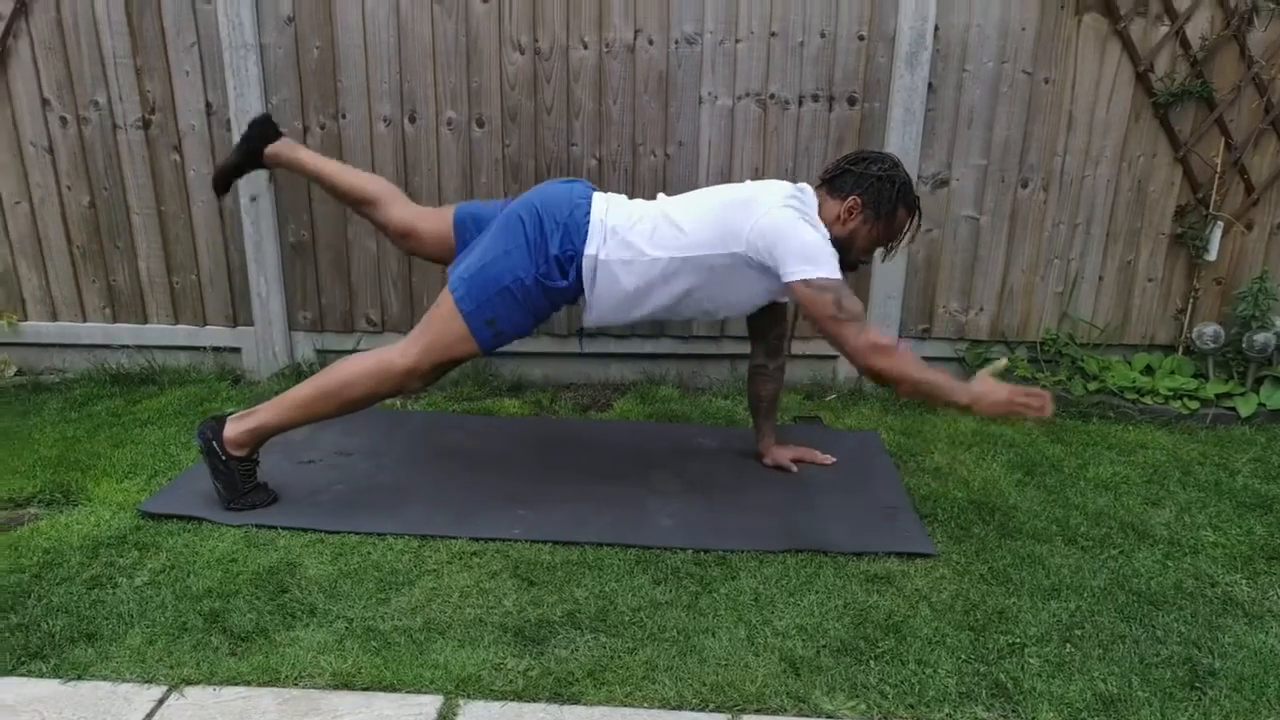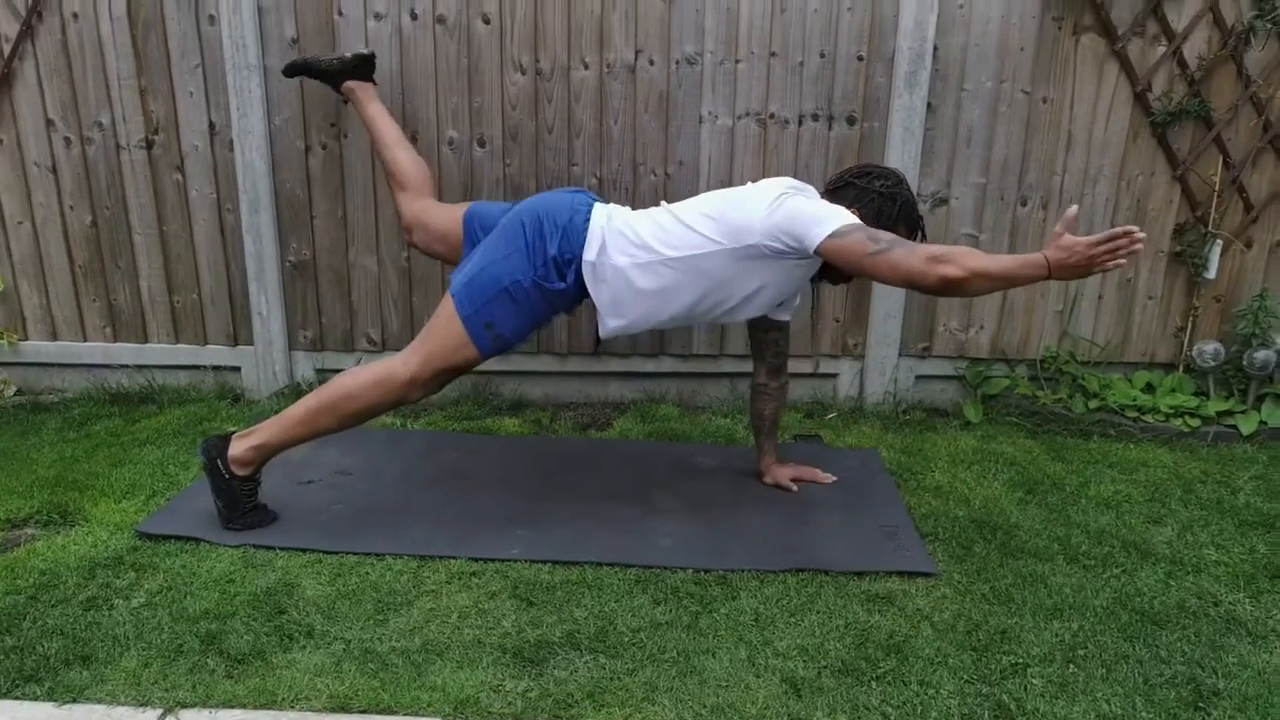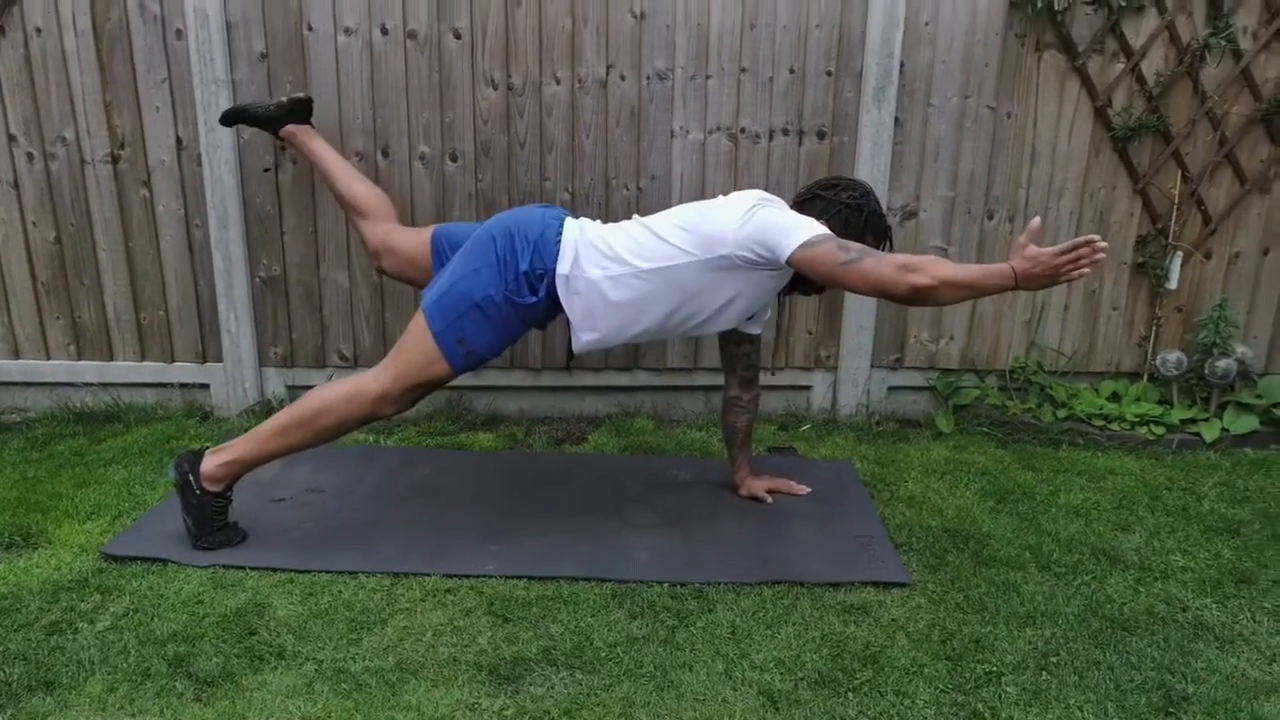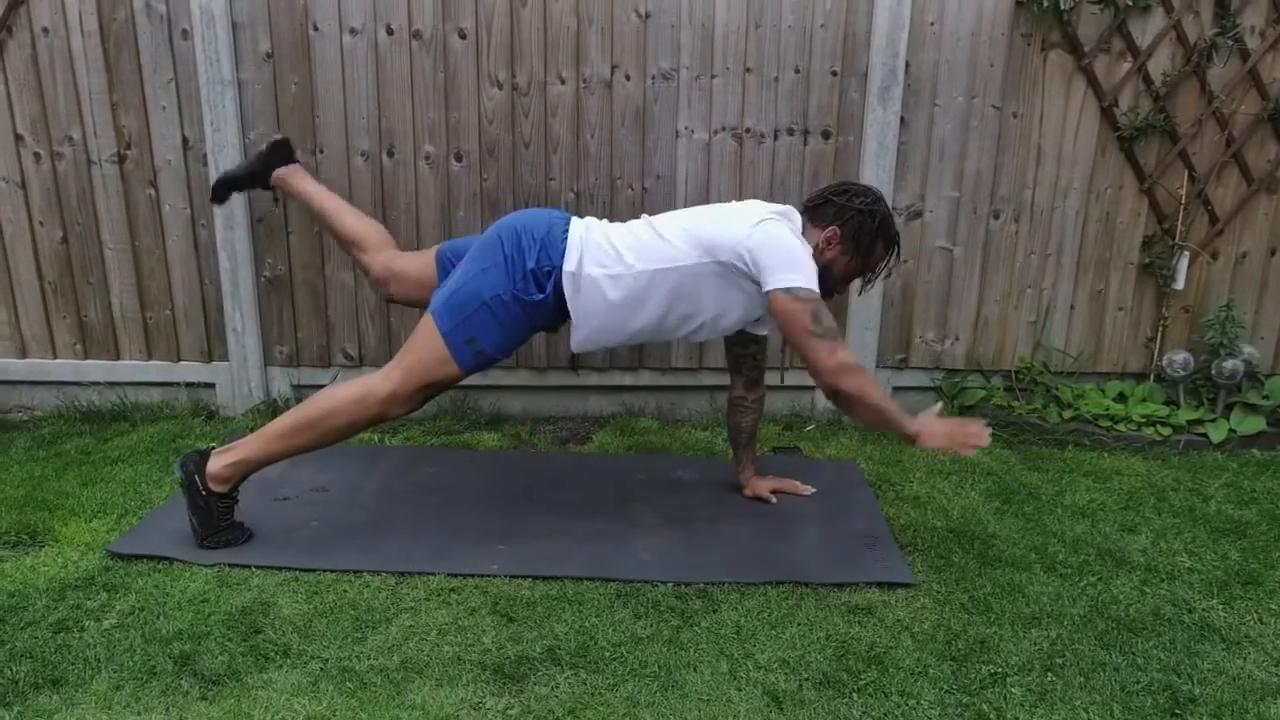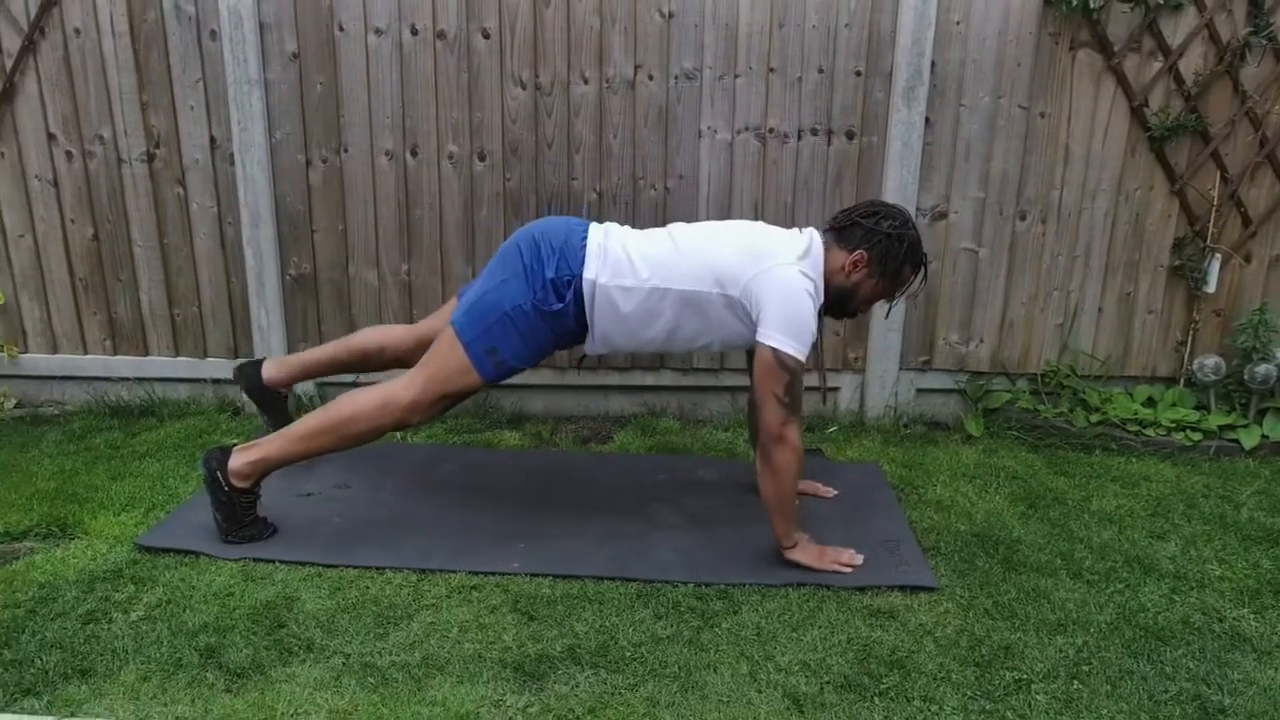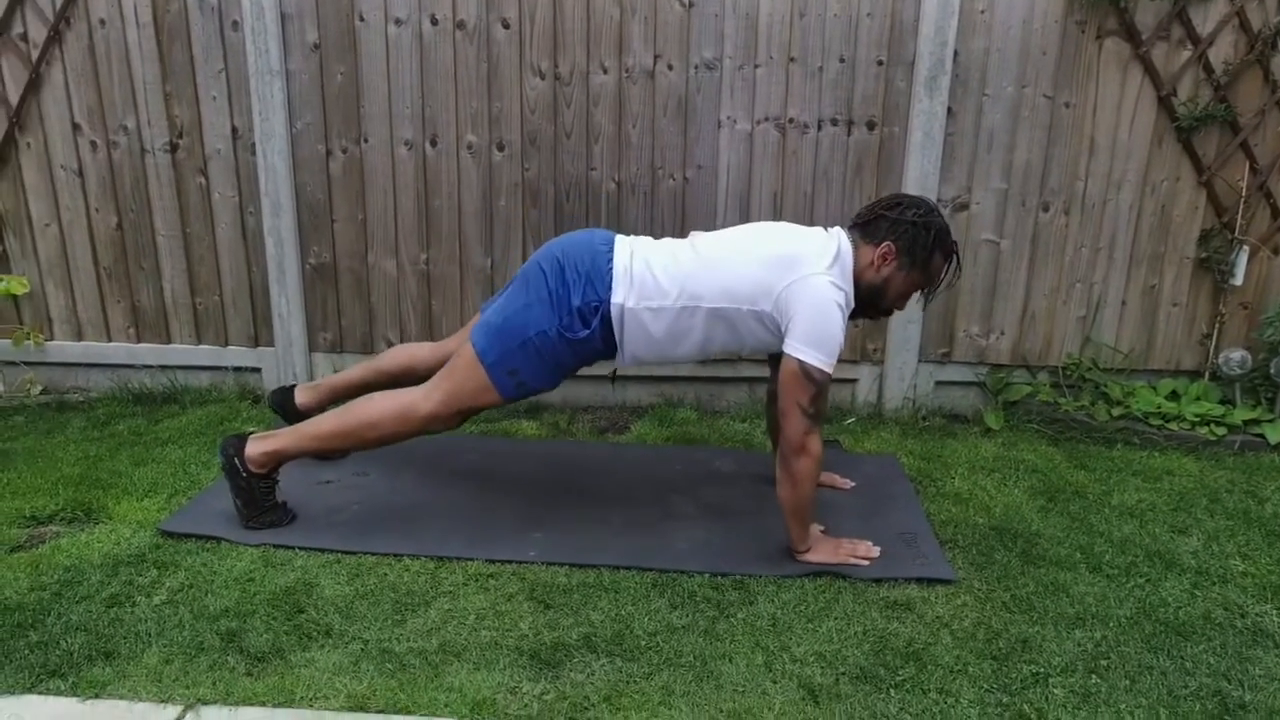
dt=0.4s
person 1, frame 1
left shoulder: (778, 227)
right shoulder: (796, 229)
left elbow: (767, 345)
right elbow: (864, 345)
left wrist: (765, 442)
right wrist: (968, 393)
left hip: (566, 221)
right hip: (558, 242)
left knee: (404, 220)
right knee: (412, 360)
left ankle: (275, 147)
right ankle: (237, 435)
person 1, frame 2
left shoulder: (786, 266)
right shoulder: (800, 213)
left elbow: (769, 366)
right elbow: (936, 271)
left wrist: (768, 460)
right wrist: (1050, 262)
left hip: (567, 244)
right hip: (557, 245)
left knee: (422, 218)
right knee: (419, 371)
left ankle: (356, 86)
right ankle: (241, 452)
person 1, frame 3
left shoulder: (758, 280)
right shoulder: (770, 226)
left elbow: (741, 378)
right elbow: (905, 281)
left wrist: (745, 473)
right wrist: (1016, 274)
left hip: (539, 259)
right hip: (533, 261)
left knee: (387, 242)
right knee: (388, 388)
left ankle: (293, 128)
right ankle: (211, 470)
person 1, frame 4
left shoulder: (756, 277)
right shoulder: (780, 243)
left elbow: (749, 374)
right elbow: (830, 365)
left wrist: (748, 470)
right wrist: (917, 427)
left hip: (542, 259)
right hip: (536, 262)
left knee: (390, 272)
right knee: (399, 388)
left ankle: (279, 171)
right ankle: (217, 471)
person 1, frame 5
left shoulder: (785, 257)
right shoulder: (794, 288)
left elbow: (762, 395)
right elbow: (779, 425)
left wrist: (776, 473)
right wrist: (793, 541)
left hip: (563, 255)
right hip: (557, 273)
left knee: (419, 339)
right knee: (419, 394)
left ankle: (271, 374)
right ankle: (242, 466)
person 1, frame 6
left shoulder: (813, 253)
right shoulder: (824, 297)
left elbow: (780, 388)
right elbow: (800, 435)
left wrist: (796, 465)
right wrist: (806, 542)
left hip: (590, 269)
right hip: (583, 294)
left knee: (448, 357)
right knee: (439, 403)
left ankle: (304, 397)
right ankle: (257, 454)
